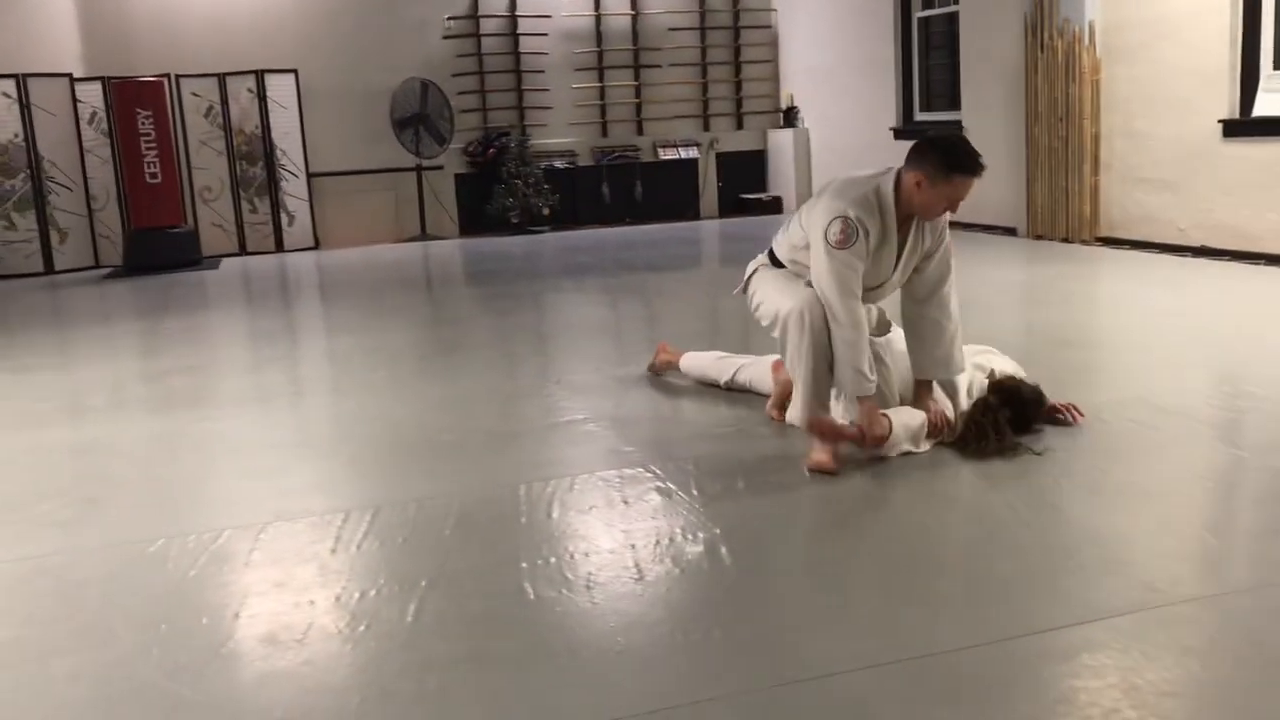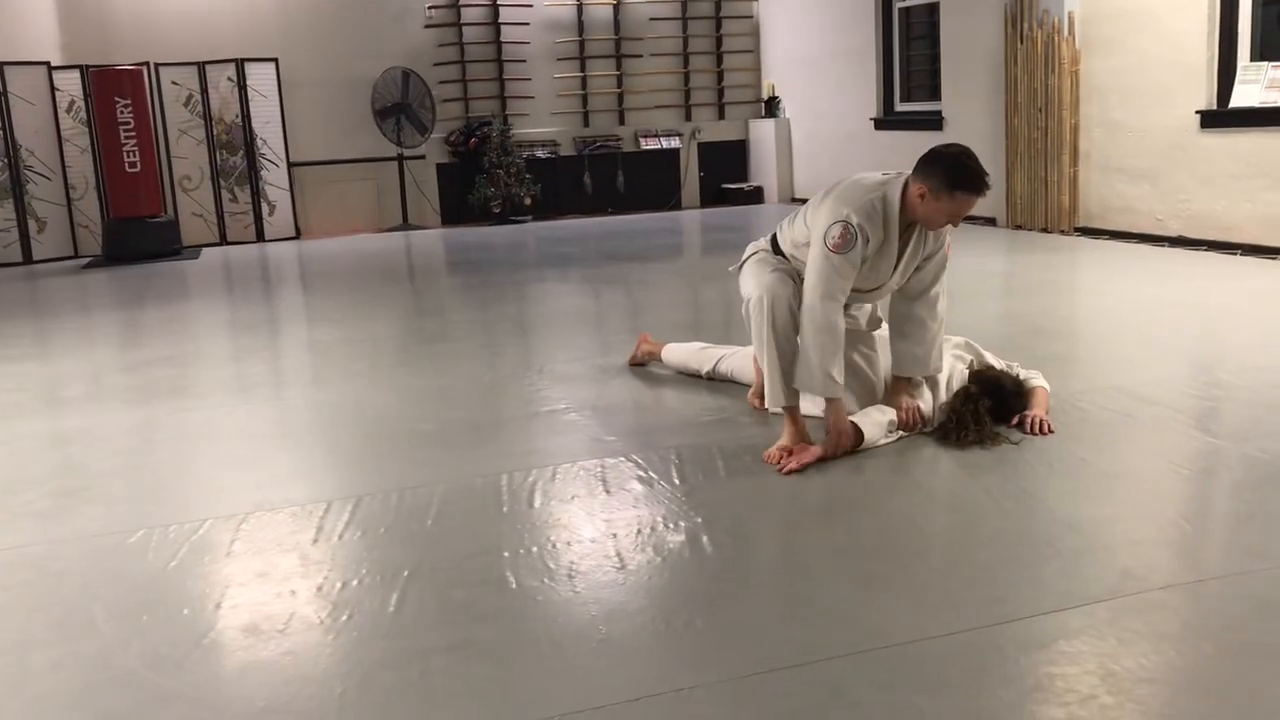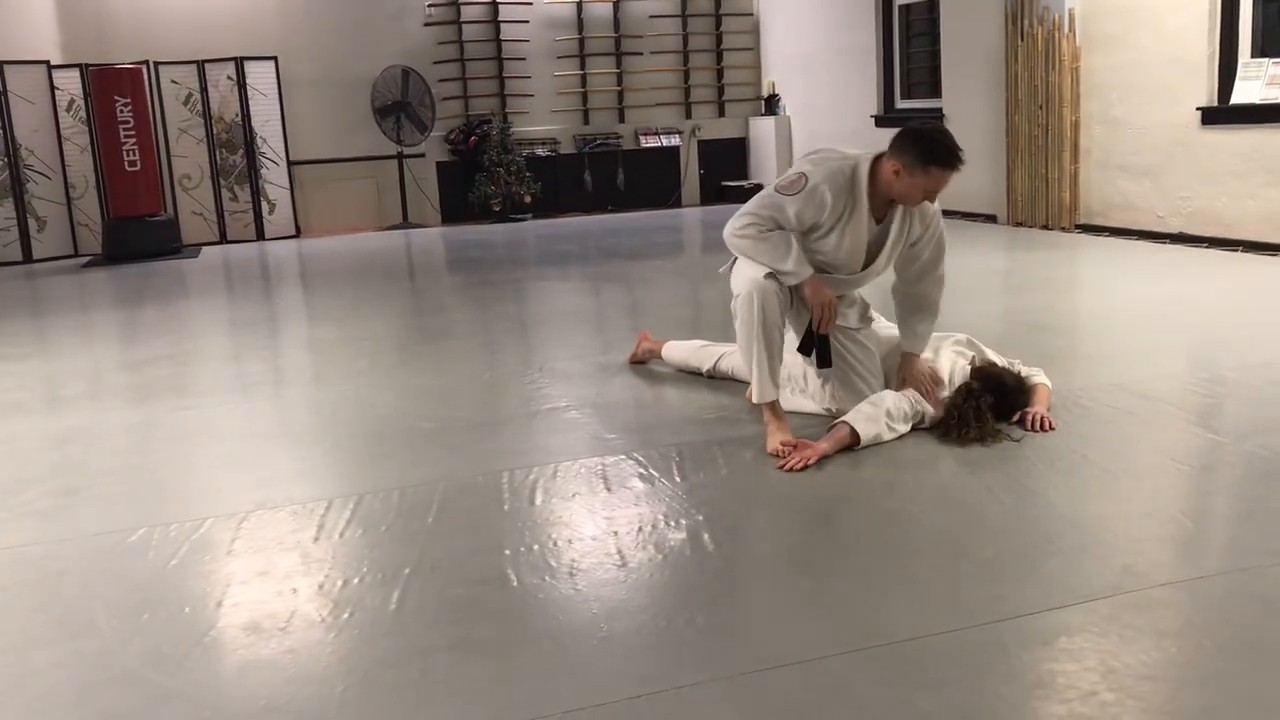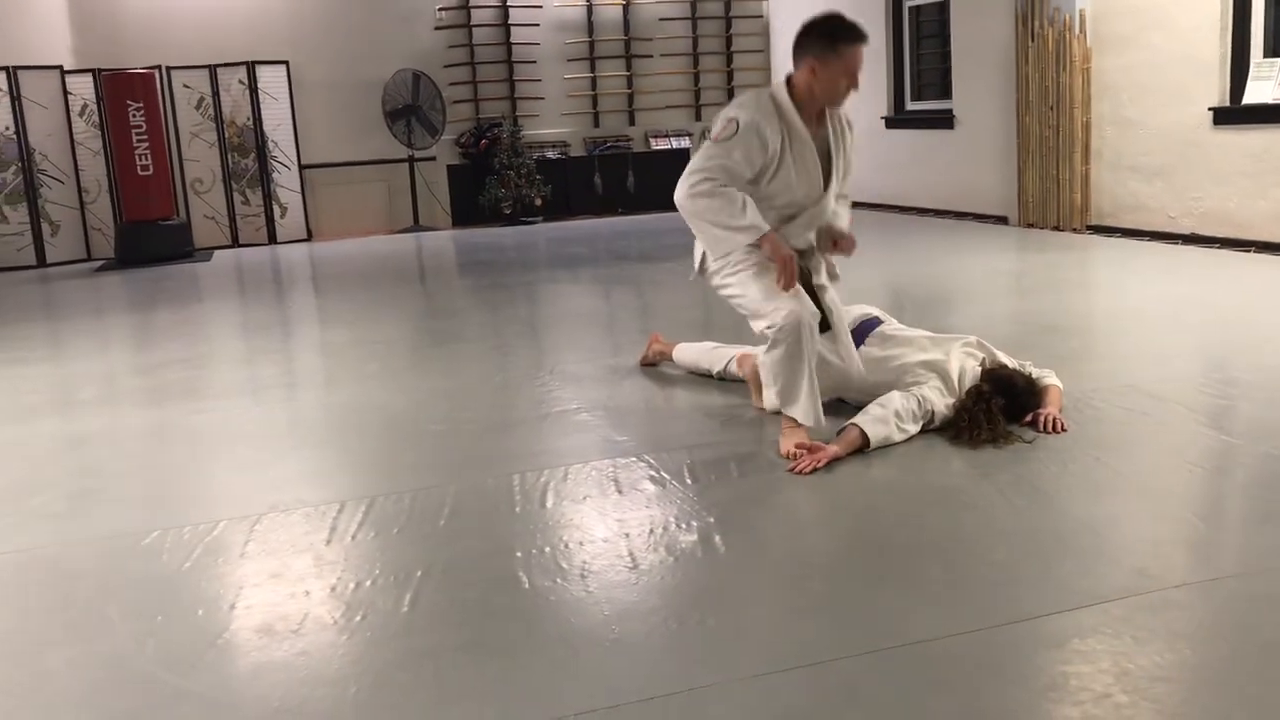
dt=0.5s
person 1, frame 1
left shoulder: (989, 364)
right shoulder: (946, 421)
left elbow: (1013, 377)
right elbow: (880, 432)
left wrist: (1046, 406)
left knee: (757, 372)
left ankle: (687, 360)
person 1, frame 2
left shoulder: (969, 354)
right shoulder: (931, 403)
left elbow: (1031, 378)
right elbow: (879, 419)
left wrist: (1037, 408)
right wrist: (824, 448)
right knee: (736, 363)
right ankle: (653, 349)
person 1, frame 3
left shoulder: (971, 351)
right shoulder: (931, 400)
left elbow: (1032, 376)
right elbow: (879, 411)
left wrist: (1038, 405)
right wrist: (826, 446)
right hip: (820, 370)
right knee: (737, 362)
right ankle: (653, 347)
person 1, frame 4
left shoulder: (980, 352)
right shoulder: (941, 400)
left elbow: (1043, 376)
right elbow: (892, 411)
left wrist: (1049, 406)
right wrist: (837, 447)
right hip: (831, 371)
right knee: (744, 366)
right ankle: (664, 350)
person 2, frame 1
left shoulder: (932, 219)
right shoulder: (846, 211)
left elbow: (932, 300)
right elbow: (841, 310)
left wrist: (924, 389)
right wrist: (867, 401)
left hip: (853, 298)
right hip: (784, 279)
right knee: (808, 309)
left ankle: (794, 371)
right ankle: (821, 433)
person 2, frame 2
left shoulder: (934, 224)
right shoulder: (854, 210)
left elbow: (919, 302)
right elbow: (820, 308)
left wrist: (902, 384)
right wrist: (833, 401)
left hip: (843, 295)
right hip: (781, 268)
right knee: (768, 293)
left ankle: (773, 362)
right ankle: (793, 424)
person 2, frame 3
left shoulder: (924, 213)
right shoulder: (824, 177)
left elbow: (922, 284)
right elbow: (742, 228)
left wrist: (911, 354)
right wrist: (806, 279)
left hip: (835, 293)
right hip: (778, 269)
left knee: (868, 395)
right knee: (756, 289)
right ankle: (773, 416)
person 2, frame 4
left shoulder: (837, 122)
right shoulder: (753, 118)
right elbow: (695, 191)
left wrist: (835, 227)
right wrist: (765, 239)
left hip: (802, 255)
right hip: (743, 250)
left knee: (843, 369)
right knee: (794, 317)
left ankle: (767, 371)
right ankle: (793, 422)
